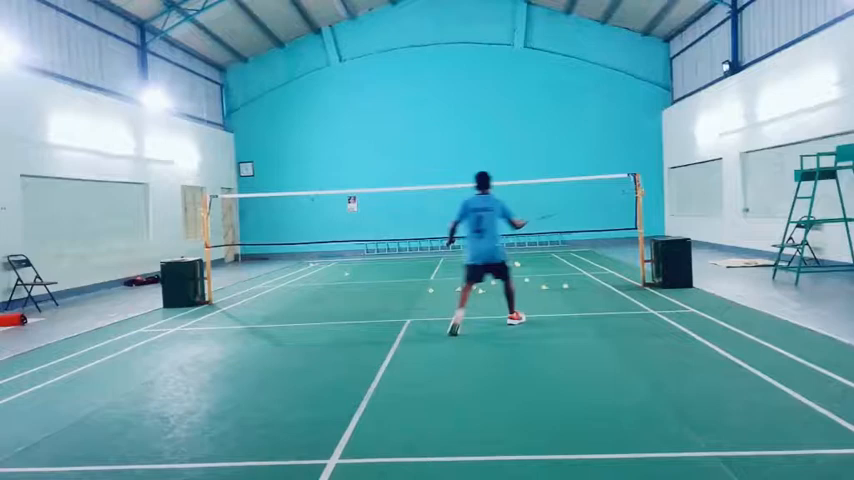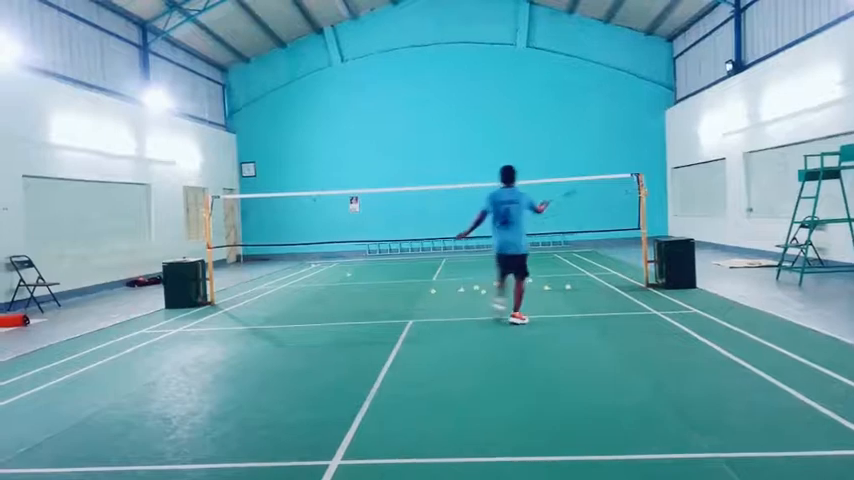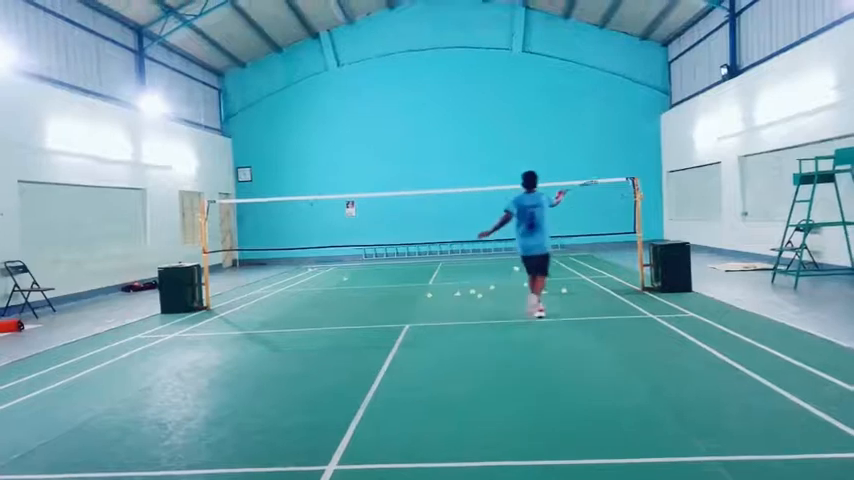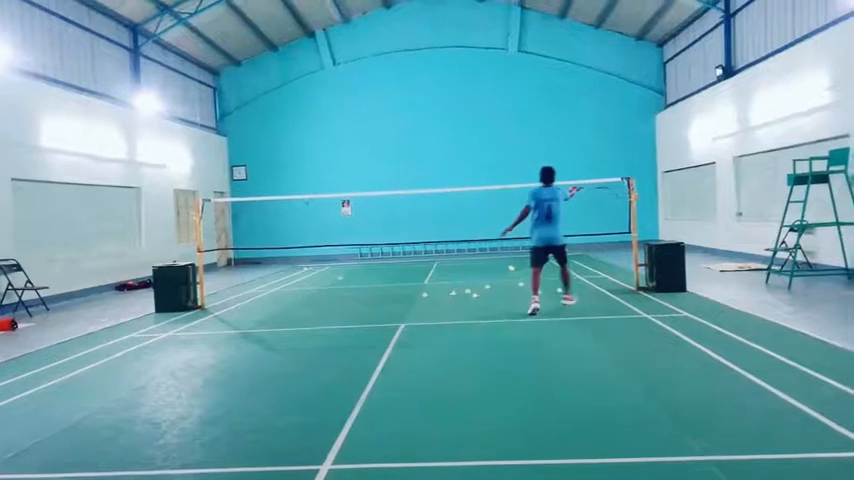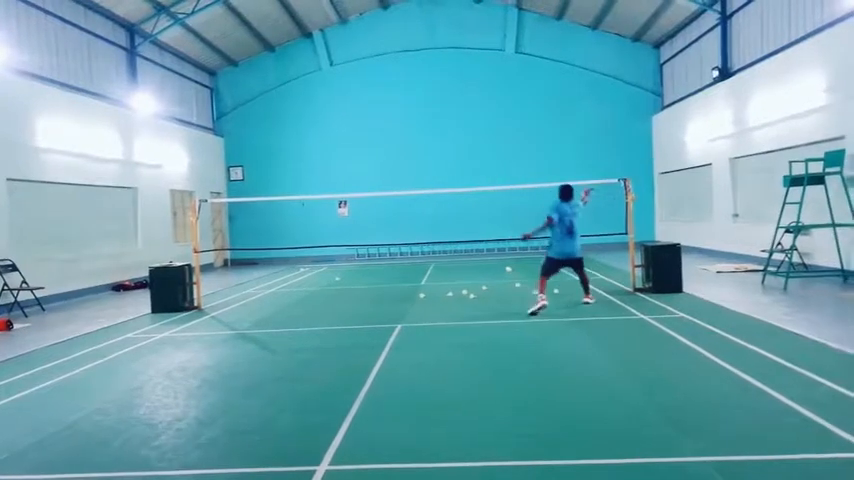
dt=0.2s
person 1, frame 1
left shoulder: (467, 203)
right shoulder: (498, 203)
left elbow: (454, 225)
right elbow: (515, 225)
left wrist: (450, 240)
right wrist: (523, 222)
left hip: (474, 255)
right hip: (494, 253)
left knee: (468, 285)
right knee: (507, 281)
left ankle: (458, 314)
right ankle: (513, 315)
person 1, frame 2
left shoulder: (493, 196)
right shoulder: (522, 196)
left elbow: (482, 216)
right elbow: (538, 210)
left wrist: (468, 231)
right wrist: (544, 205)
left hip: (500, 245)
right hip: (517, 245)
left knee: (502, 275)
right knee: (520, 278)
left ankle: (499, 300)
right ankle: (516, 313)
person 1, frame 3
left shoulder: (517, 200)
right shoulder: (543, 198)
left elbow: (507, 217)
right elbow: (554, 203)
left wrist: (490, 231)
right wrist: (560, 197)
left hip: (525, 246)
right hip: (541, 246)
left knee: (532, 276)
right knee: (541, 276)
left ankle: (538, 307)
right ankle: (534, 297)
person 1, frame 4
left shoulder: (535, 193)
right shoulder: (559, 192)
left elbow: (526, 212)
right elbow: (568, 196)
left wrist: (511, 227)
right wrist: (573, 191)
left hip: (539, 239)
right hip: (556, 238)
left knee: (536, 270)
right knee: (563, 266)
left ankle: (535, 300)
right ankle: (567, 296)
person 1, frame 5
left shoulder: (556, 207)
right shoulder: (575, 207)
left elbow: (549, 222)
right elbow: (583, 202)
left wrist: (533, 233)
right wrist: (586, 195)
left hip: (557, 252)
right hip: (574, 251)
left knee: (544, 276)
right knee: (581, 271)
left ankle: (541, 298)
right ankle: (587, 296)
